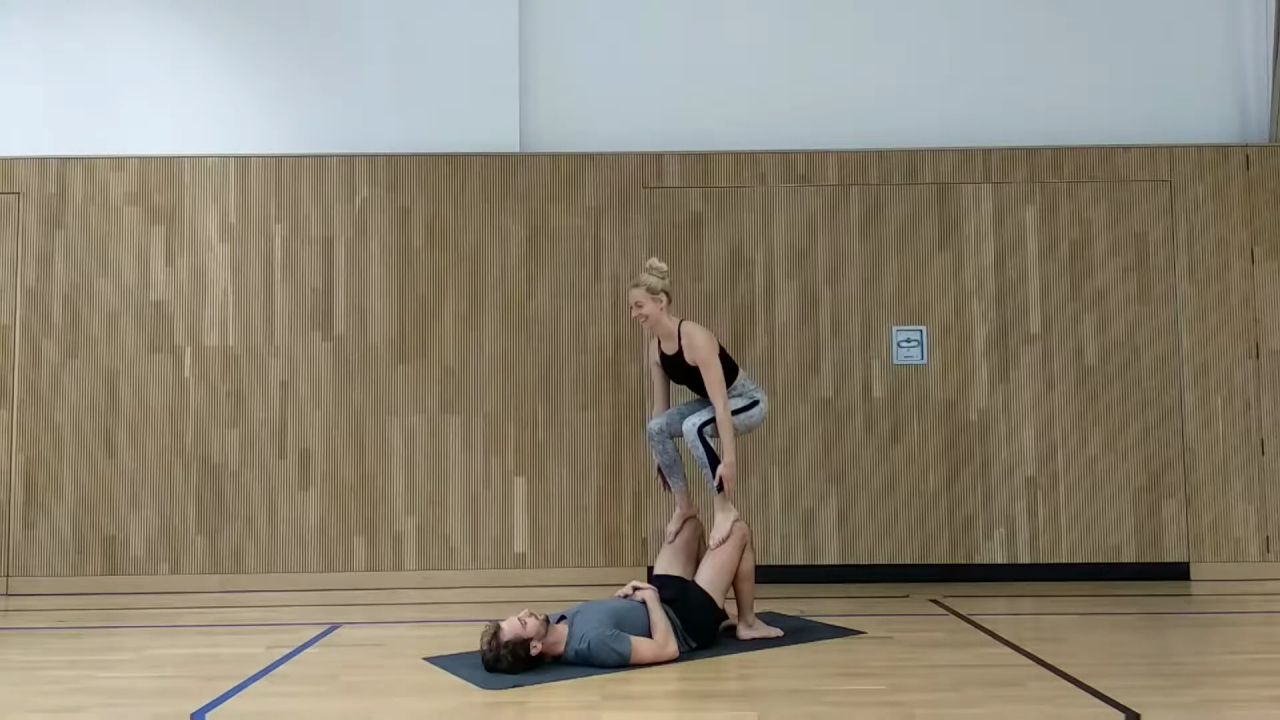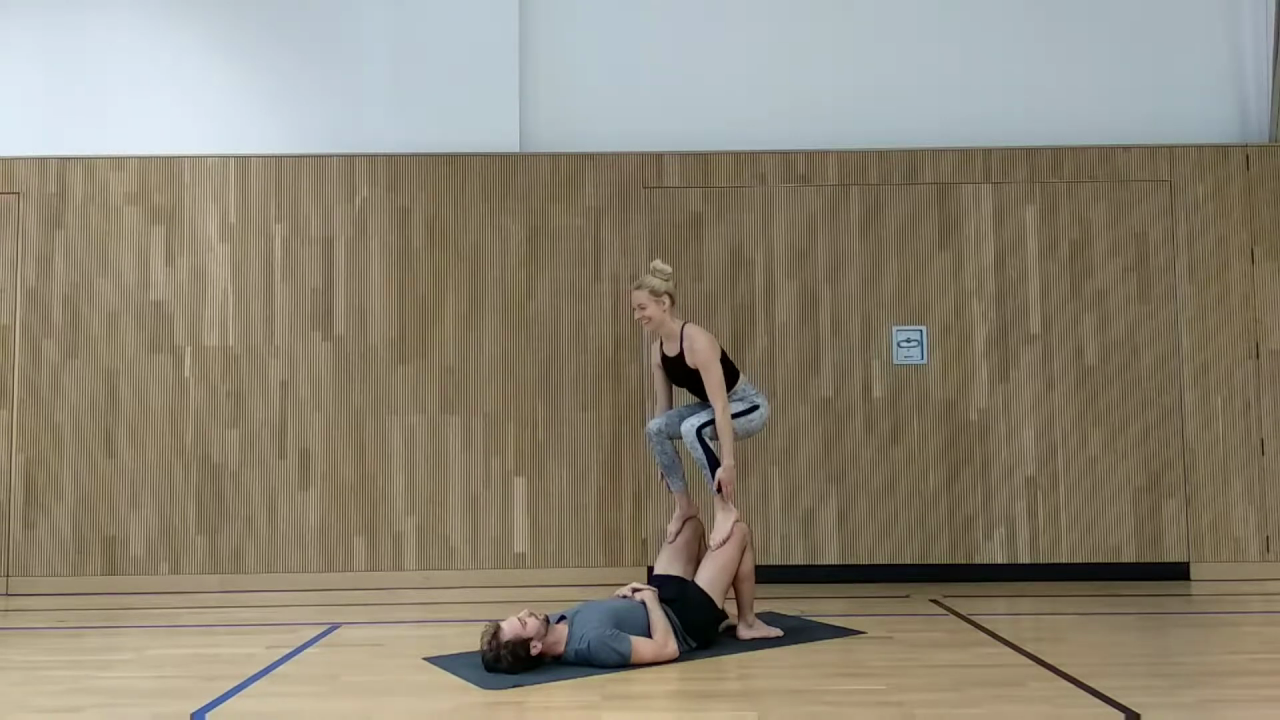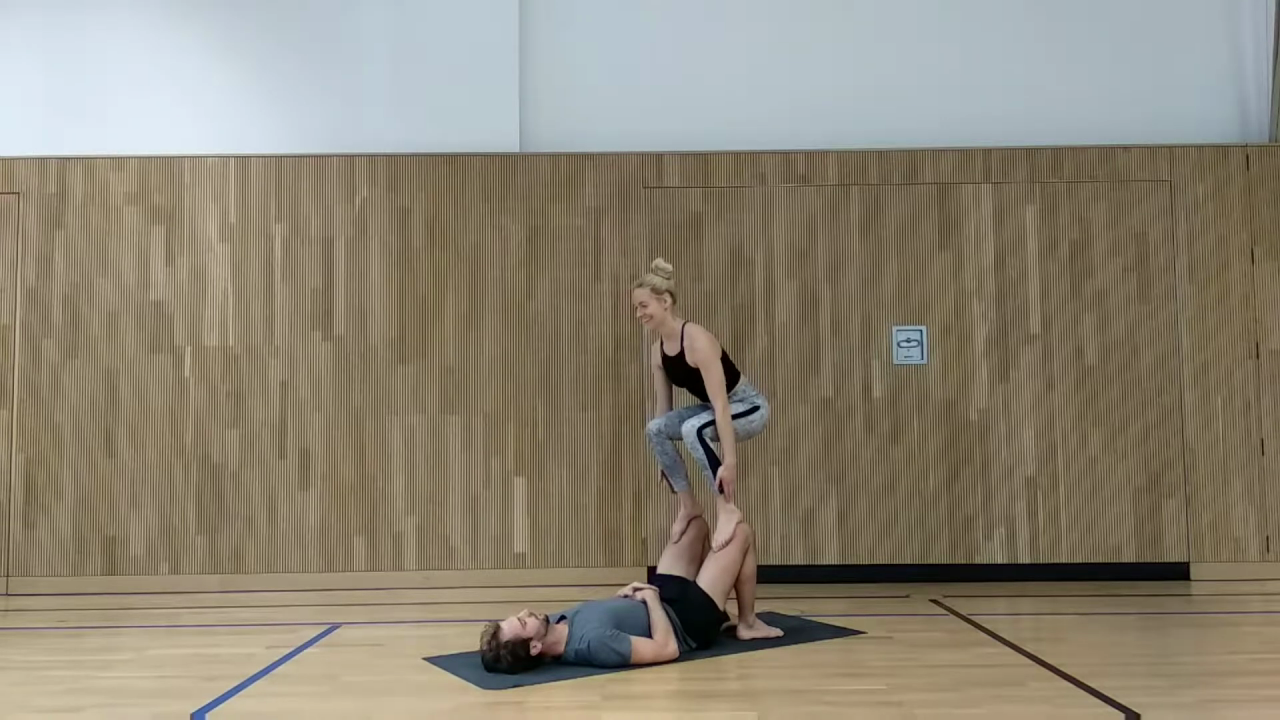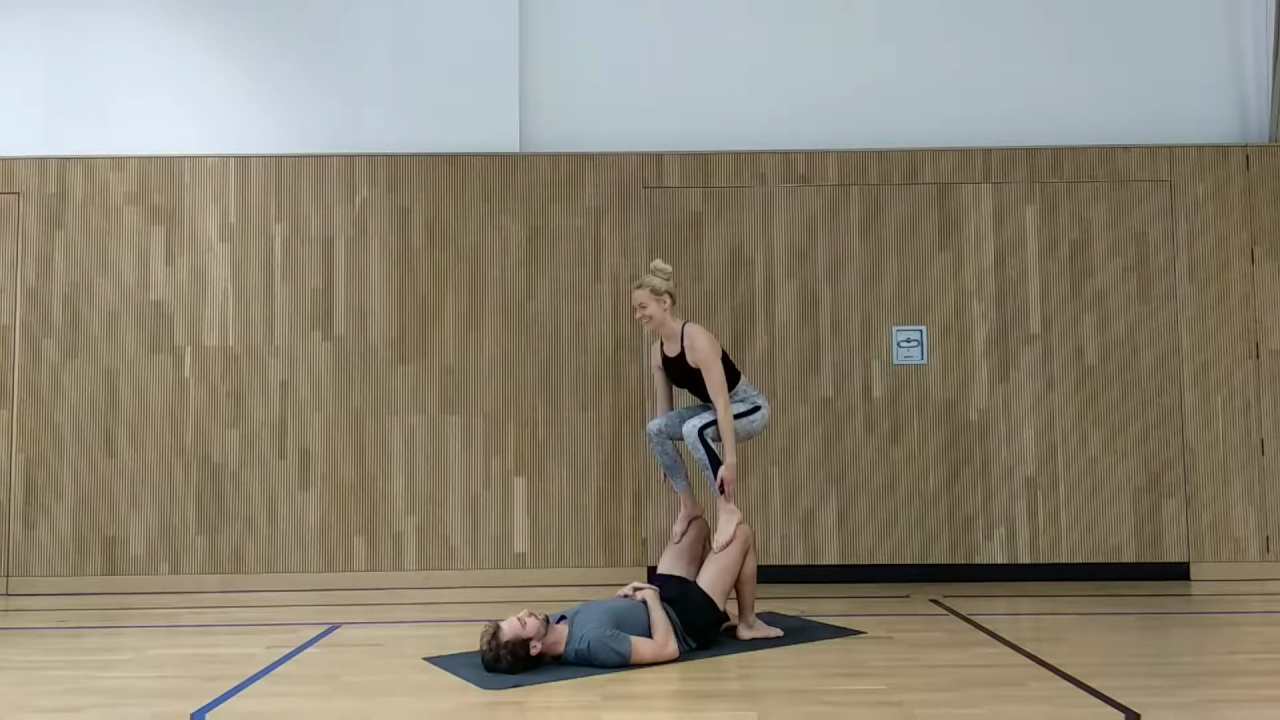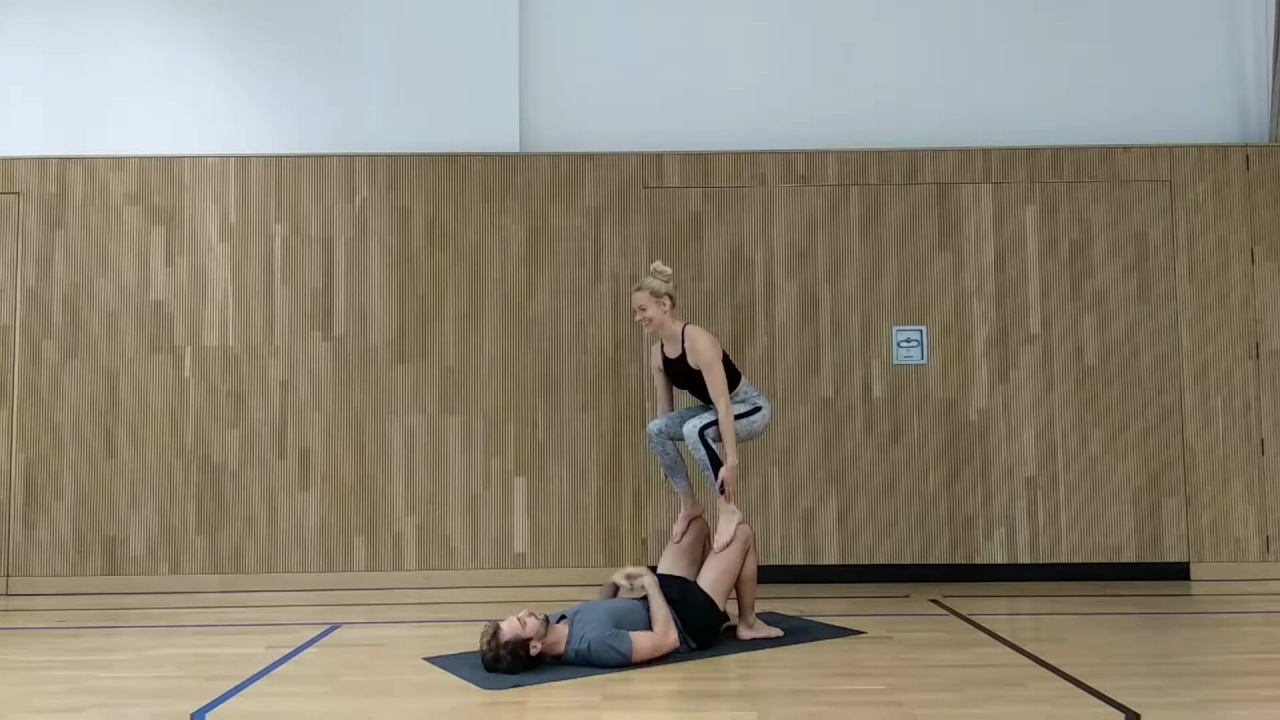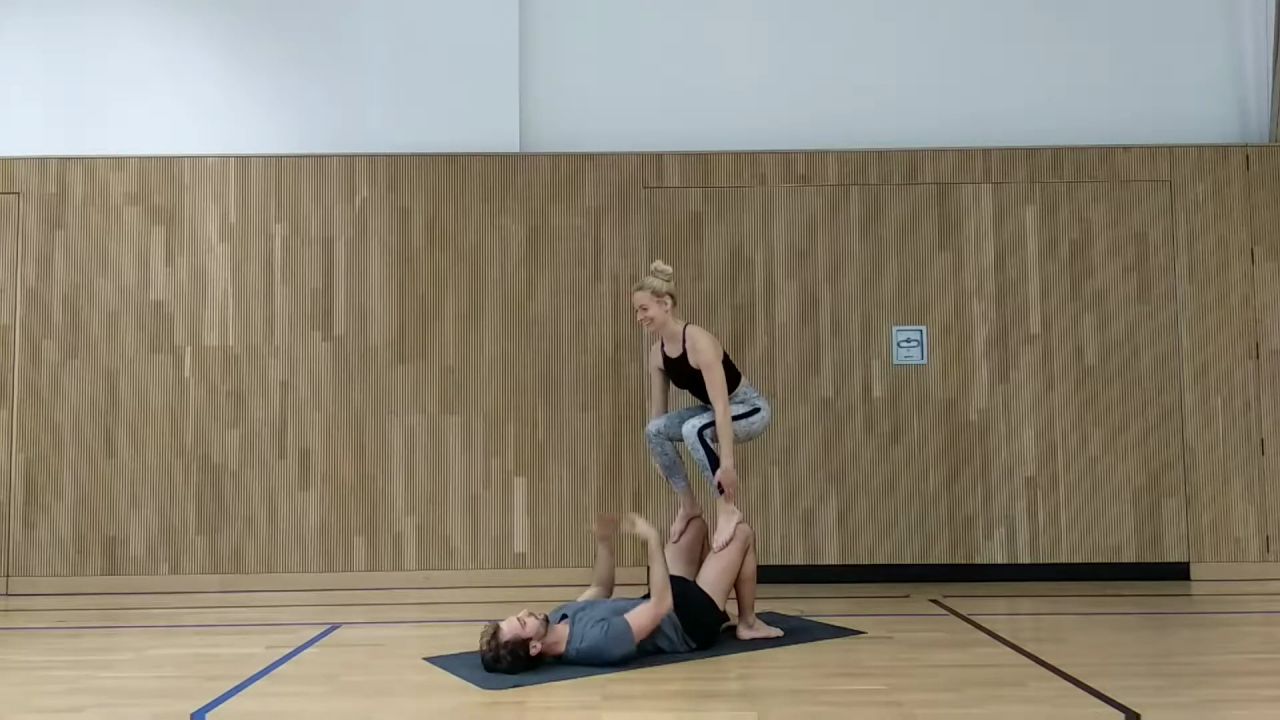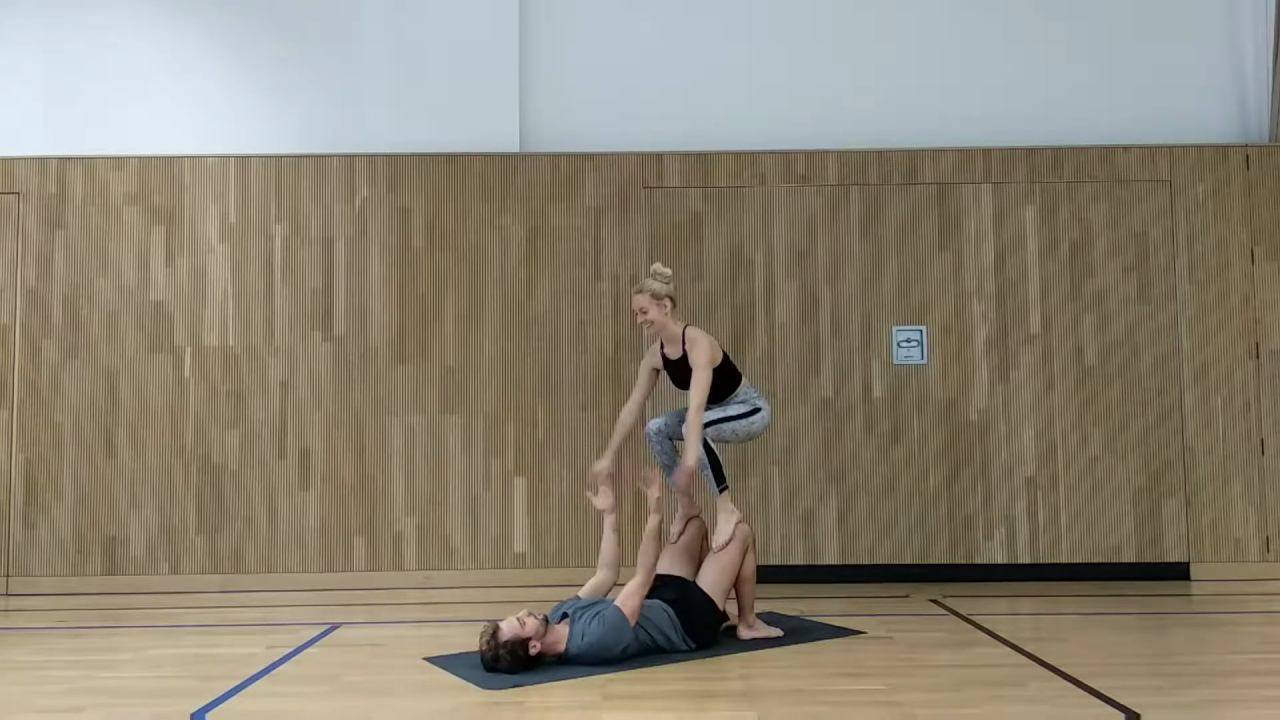
dt=0.2s
person 1, frame 1
left shoulder: (554, 625)
right shoulder: (591, 643)
right elbow: (668, 649)
left wrist: (620, 595)
right wrist: (651, 599)
left hip: (664, 604)
right hip: (688, 622)
left knee: (692, 525)
right knee: (738, 531)
left ankle: (718, 612)
right ankle: (747, 624)
person 1, frame 2
left shoulder: (556, 624)
right shoulder: (591, 643)
right elbow: (667, 648)
left wrist: (618, 596)
right wrist: (649, 599)
left hip: (664, 603)
right hip: (687, 622)
left knee: (692, 525)
right knee: (738, 531)
left ankle: (718, 615)
right ankle: (747, 623)
person 1, frame 3
left shoulder: (556, 625)
right shoulder: (591, 643)
right elbow: (668, 649)
left wrist: (620, 596)
right wrist: (651, 599)
left hip: (665, 604)
right hip: (689, 623)
left knee: (697, 525)
right knee: (742, 533)
left ankle: (718, 612)
right ankle: (748, 625)
person 1, frame 4
left shoulder: (556, 625)
right shoulder: (591, 643)
right elbow: (668, 649)
left wrist: (621, 595)
right wrist: (652, 599)
left hip: (665, 605)
right hip: (689, 622)
left knee: (698, 525)
right knee: (742, 533)
left ankle: (718, 611)
right ankle: (748, 624)
person 1, frame 5
left shoulder: (557, 623)
right shoulder: (592, 644)
right elbow: (669, 640)
left wrist: (612, 584)
right wrist: (651, 587)
left hip: (663, 602)
right hip: (690, 623)
left knee: (698, 525)
right knee: (742, 533)
left ankle: (719, 611)
right ankle: (748, 624)
person 1, frame 6
left shoulder: (558, 620)
right shoulder: (595, 642)
left elbow: (598, 592)
right elbow: (662, 606)
left wrist: (603, 542)
right wrist: (653, 540)
left hip: (663, 604)
right hip: (689, 624)
left knee: (696, 525)
right knee: (742, 533)
left ankle: (719, 612)
right ankle: (748, 624)
person 1, frame 7
left shoulder: (560, 617)
right shoulder: (598, 638)
left elbow: (606, 576)
right elbow: (642, 580)
left wrist: (609, 517)
right wrist: (654, 515)
left hip: (664, 605)
right hip: (690, 623)
left knee: (696, 525)
right knee: (741, 532)
left ankle: (719, 613)
right ankle: (748, 624)
person 2, frame 1
left shoulder: (695, 338)
right shoulder: (655, 348)
left elbow: (721, 404)
right elbow: (660, 404)
left wrist: (729, 460)
right wrist: (662, 457)
left hip: (748, 400)
right hip: (714, 402)
left knee: (693, 427)
right knee: (655, 428)
left ankle: (724, 508)
right ankle: (683, 506)
person 2, frame 2
left shoulder: (696, 341)
right shoulder: (657, 351)
left elbow: (721, 407)
right elbow: (662, 405)
left wrist: (728, 462)
right wrist: (664, 461)
left hip: (749, 406)
right hip: (714, 407)
left knee: (692, 427)
right knee: (655, 428)
left ankle: (725, 509)
right ankle: (683, 505)
person 2, frame 3
left shoulder: (697, 340)
right shoulder: (658, 350)
left elbow: (721, 405)
right elbow: (662, 407)
left wrist: (729, 461)
right wrist: (667, 463)
left hip: (749, 407)
right hip: (714, 409)
left knee: (692, 429)
right knee: (655, 429)
left ankle: (727, 509)
right ankle: (688, 505)
person 2, frame 4
left shoulder: (697, 340)
right shoulder: (657, 351)
left elbow: (723, 404)
right elbow: (663, 408)
left wrist: (730, 460)
right wrist: (668, 463)
left hip: (749, 407)
right hip: (714, 409)
left knee: (694, 429)
right knee: (656, 429)
left ankle: (727, 509)
right ankle: (689, 505)
person 2, frame 5
left shoulder: (698, 342)
right shoulder: (657, 353)
left elbow: (724, 405)
right elbow: (665, 409)
left wrist: (731, 461)
right wrist: (669, 464)
left hip: (751, 408)
right hip: (714, 410)
left knee: (695, 429)
right knee: (656, 429)
left ankle: (727, 509)
right ankle: (689, 505)
person 2, frame 6
left shoulder: (699, 342)
right shoulder: (656, 353)
left elbow: (722, 406)
right elbow: (658, 409)
left wrist: (727, 462)
right wrist: (660, 460)
left hip: (750, 408)
right hip: (714, 411)
left knee: (693, 429)
right knee: (655, 430)
left ankle: (727, 509)
right ankle: (688, 505)
person 2, frame 7
left shoulder: (699, 342)
right shoulder: (655, 354)
left elbow: (698, 405)
right elbow: (632, 407)
left wrist: (691, 454)
right wrist: (608, 456)
left hip: (751, 409)
right hip: (711, 410)
left knee: (690, 428)
right knee: (656, 428)
left ankle: (726, 509)
right ankle: (686, 505)
